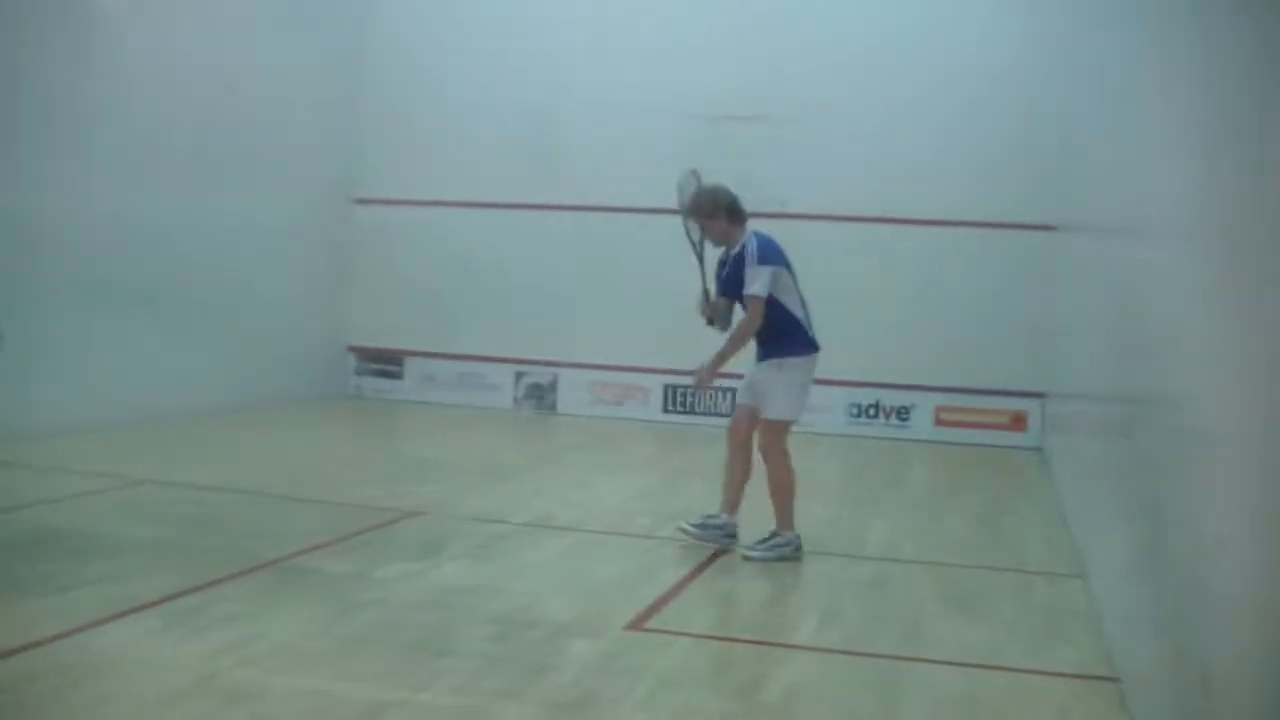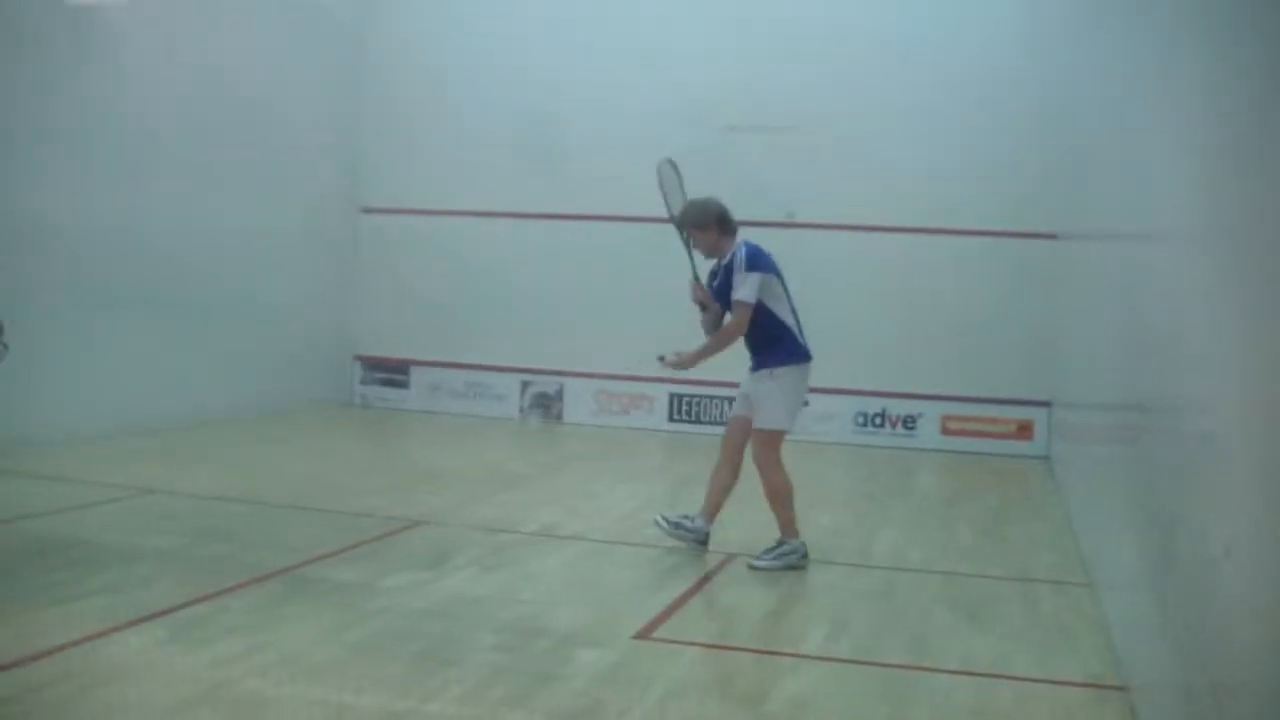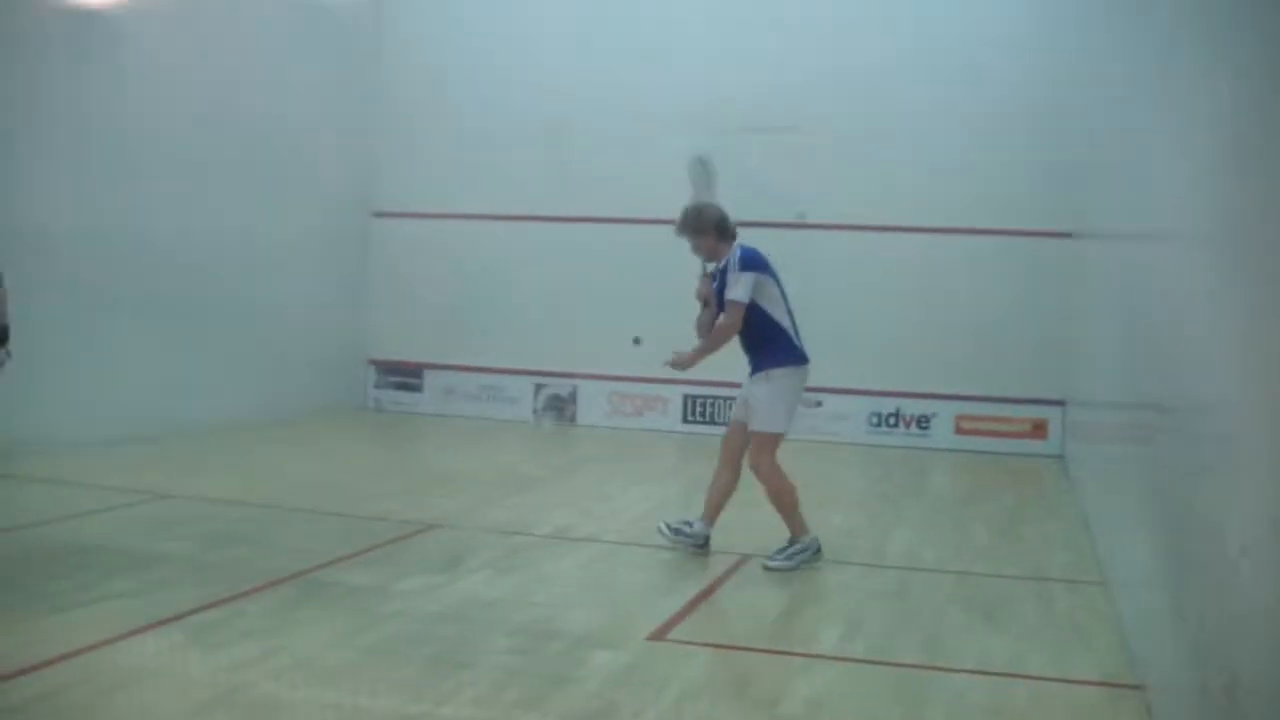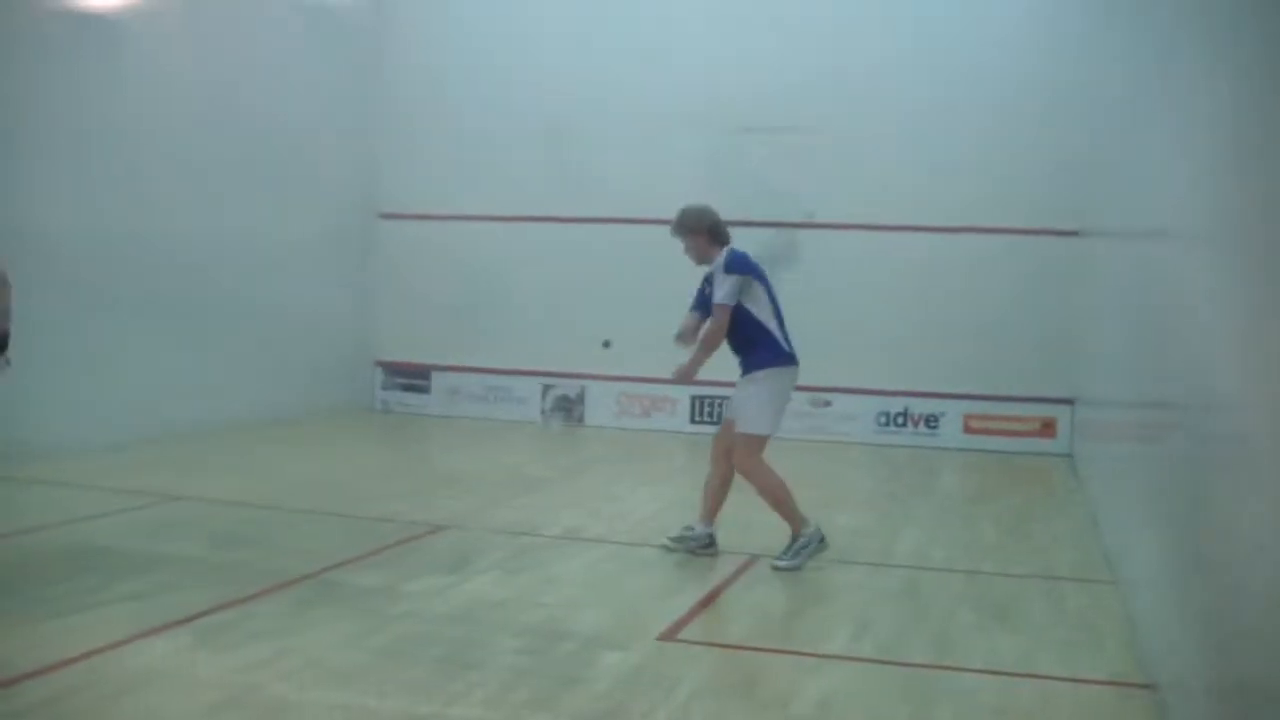
dt=0.1s
person 1, frame 1
left shoulder: (759, 250)
right shoulder: (726, 261)
left elbow: (752, 321)
right elbow: (723, 321)
left wrist: (714, 365)
right wrist: (711, 311)
left hip: (792, 356)
right hip: (768, 358)
left knee: (770, 444)
right knee: (738, 436)
left ankle: (786, 534)
right ankle: (724, 521)
person 1, frame 2
left shoulder: (748, 258)
right shoulder: (719, 271)
left elbow: (737, 326)
right elbow: (713, 328)
left wrist: (693, 358)
right wrist: (704, 305)
left hip: (785, 365)
right hip: (762, 367)
left knee: (764, 454)
right knee: (731, 447)
left ankle: (792, 544)
right ankle: (701, 525)
person 1, frame 3
left shoulder: (745, 260)
right shoulder: (718, 274)
left elbow: (732, 325)
right elbow: (709, 331)
left wrist: (692, 356)
right wrist: (705, 311)
left hip: (783, 367)
right hip: (764, 369)
left knee: (760, 457)
right knee: (729, 451)
left ankle: (803, 540)
right ankle: (700, 529)
person 1, frame 4
left shoulder: (732, 262)
right shoulder: (711, 279)
left elbow: (719, 328)
right elbow: (689, 331)
left wrist: (692, 365)
right wrist: (687, 334)
left hip: (771, 368)
right hip: (755, 371)
left knee: (746, 460)
right knee: (722, 450)
left ankle: (807, 533)
right ankle: (703, 531)
